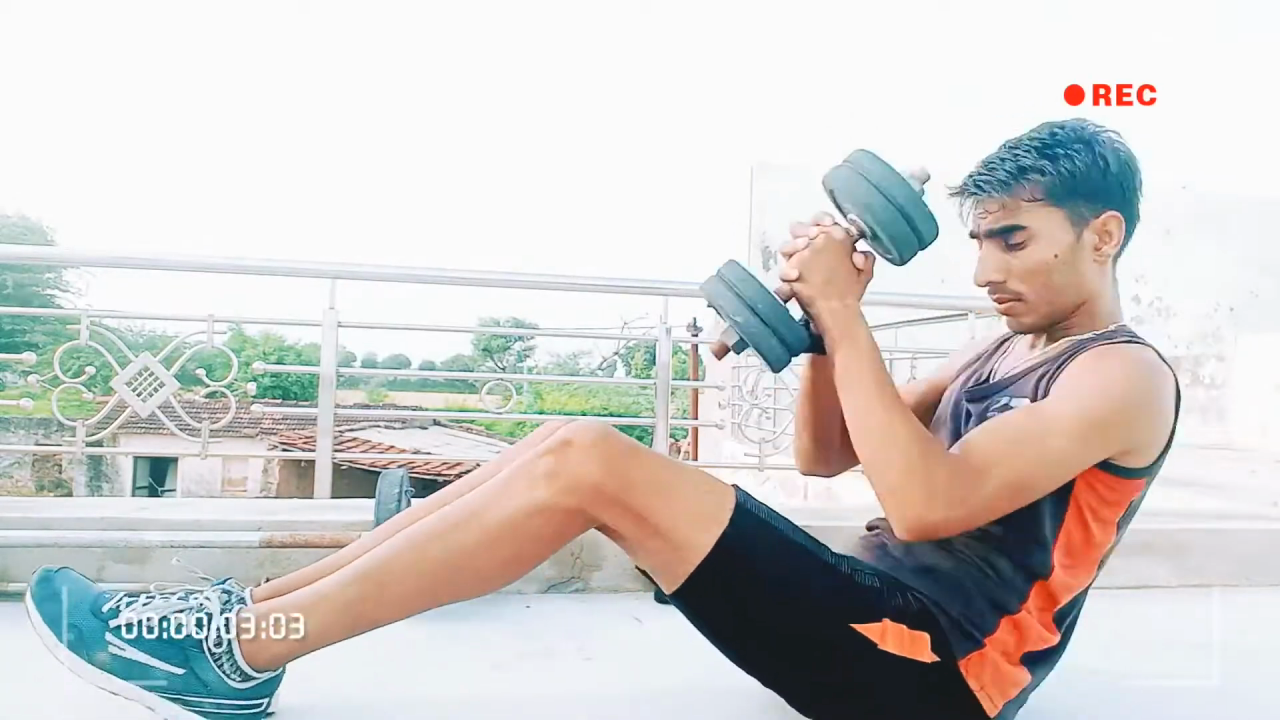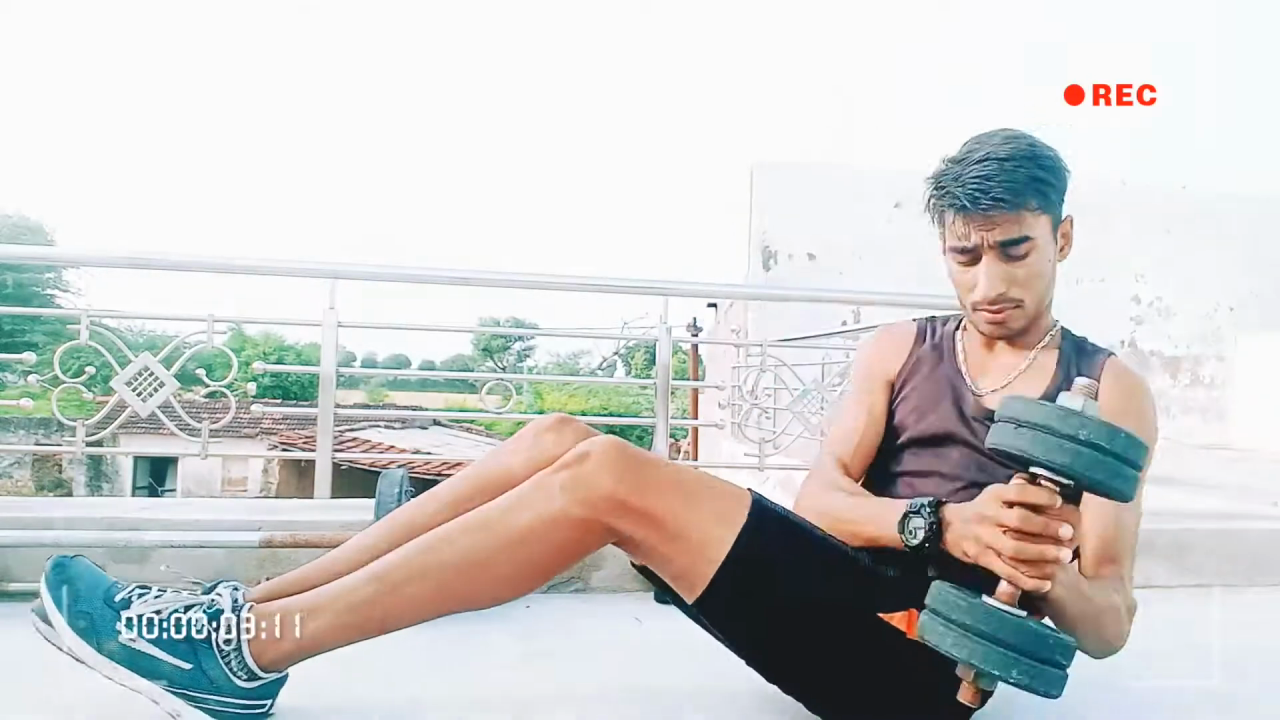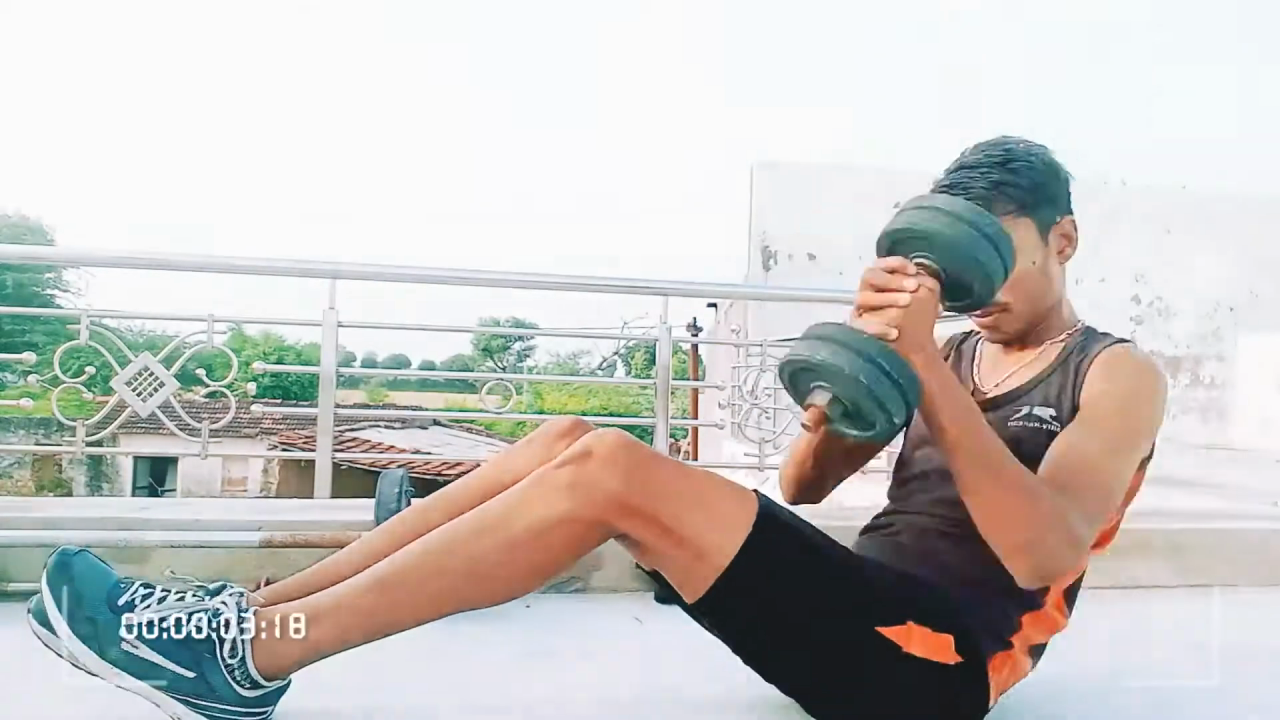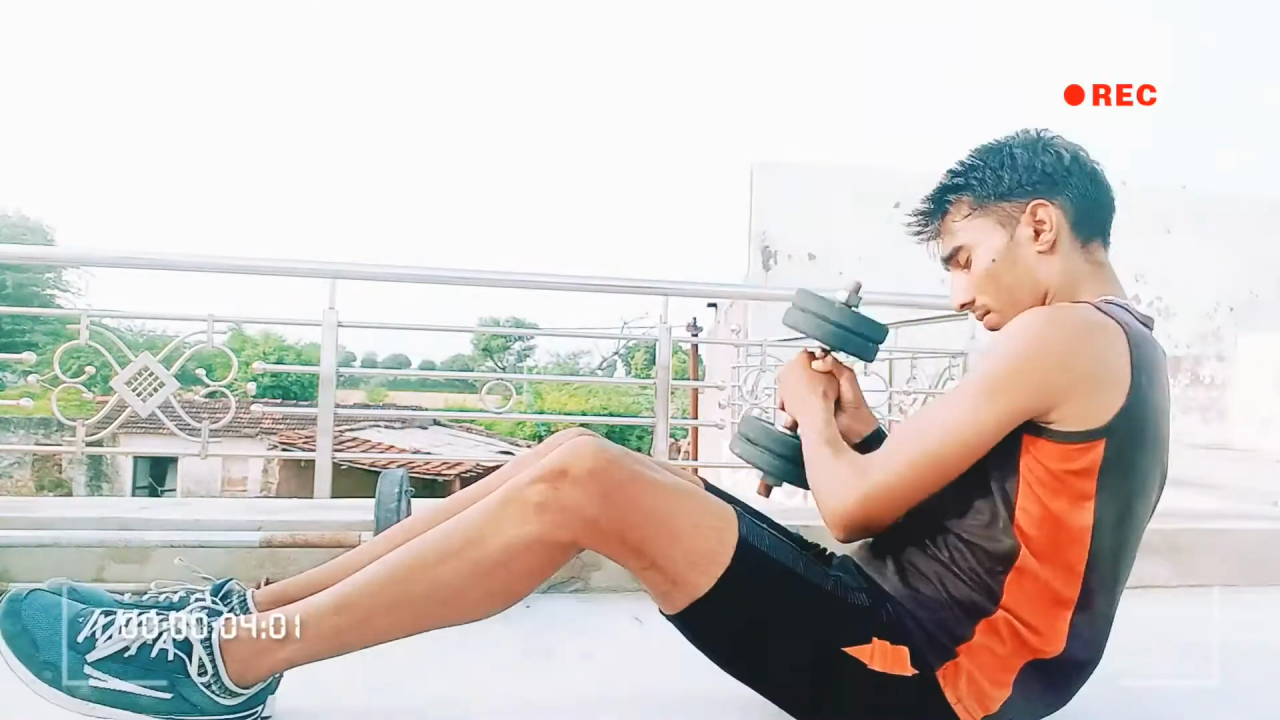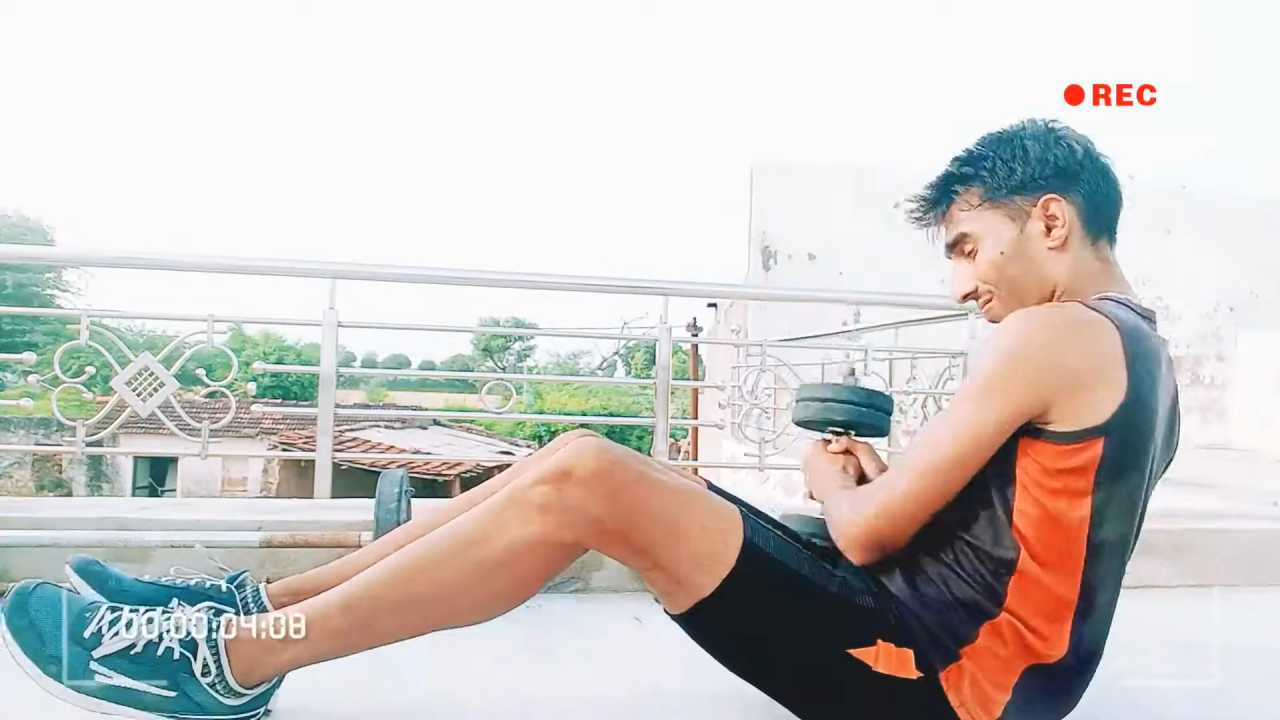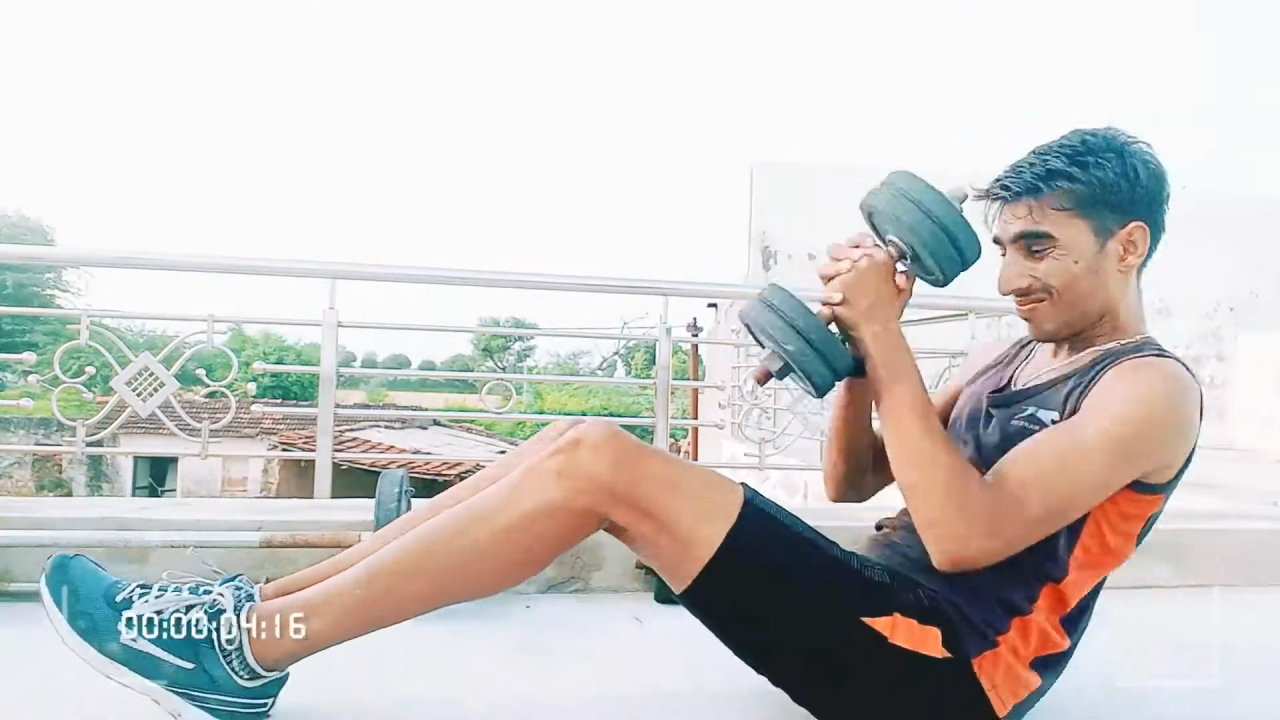
dt=0.3s
person 1, frame 1
left shoulder: (1127, 380)
right shoulder: (995, 343)
left elbow: (924, 505)
right elbow: (822, 453)
left wrist: (849, 320)
right wrist: (825, 326)
right hip: (865, 616)
left knee: (589, 463)
right knee: (565, 446)
right ankle: (252, 609)
person 1, frame 2
left shoulder: (1110, 389)
right shoulder: (901, 347)
left elbow: (1107, 623)
right elbow: (819, 496)
left wrist: (1053, 579)
right wrist: (942, 523)
right hip: (850, 611)
left knee: (607, 478)
right knee: (559, 439)
right ankle: (252, 610)
person 1, frame 3
left shoulder: (1114, 375)
right shoulder: (961, 356)
left elbow: (1039, 553)
right elbow: (801, 481)
left wrist: (927, 367)
right hip: (872, 606)
left knee: (610, 469)
right knee: (570, 442)
right ankle: (251, 610)
person 1, frame 4
left shoulder: (1063, 338)
right shoulder: (1113, 354)
left elbow: (850, 507)
left wrist: (813, 411)
right wrist: (855, 427)
left knee: (577, 487)
right knee: (580, 462)
right ankle: (247, 610)
person 1, frame 5
left shoulder: (1057, 339)
right shoulder: (1133, 356)
left elbow: (870, 530)
left wrist: (836, 478)
right wrist: (874, 476)
left knee: (585, 483)
right knee: (588, 469)
right ankle: (251, 605)
person 1, frame 6
left shoulder: (1150, 392)
right shoulder: (1015, 357)
left elbow: (961, 536)
right elbow: (849, 482)
left wrist: (884, 340)
right wrist: (866, 369)
right hip: (887, 623)
left knee: (598, 462)
right knee: (582, 451)
right ankle: (258, 605)
